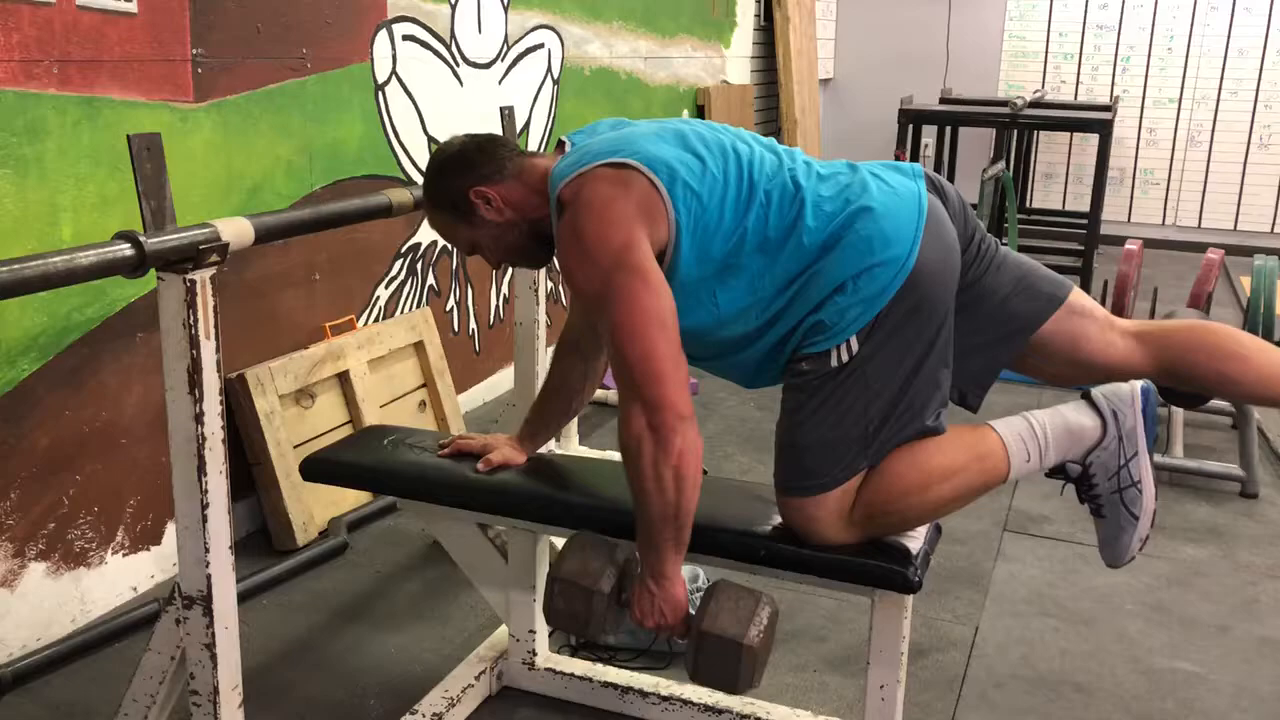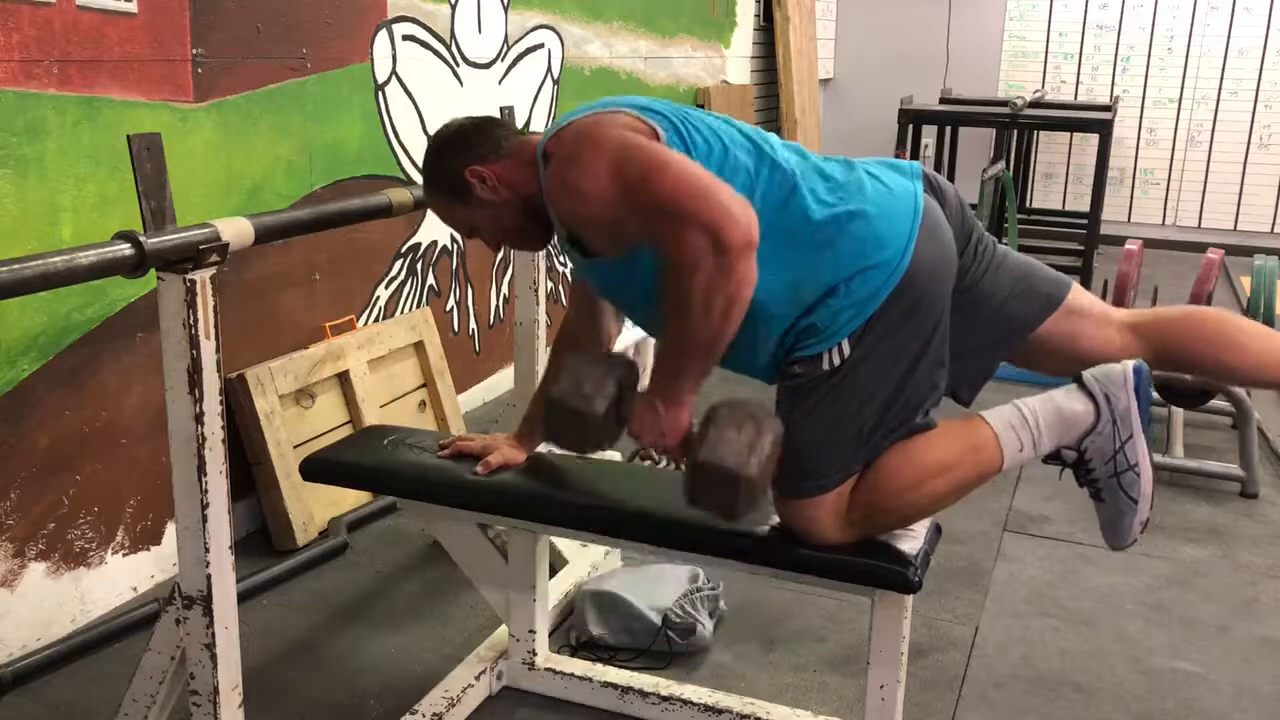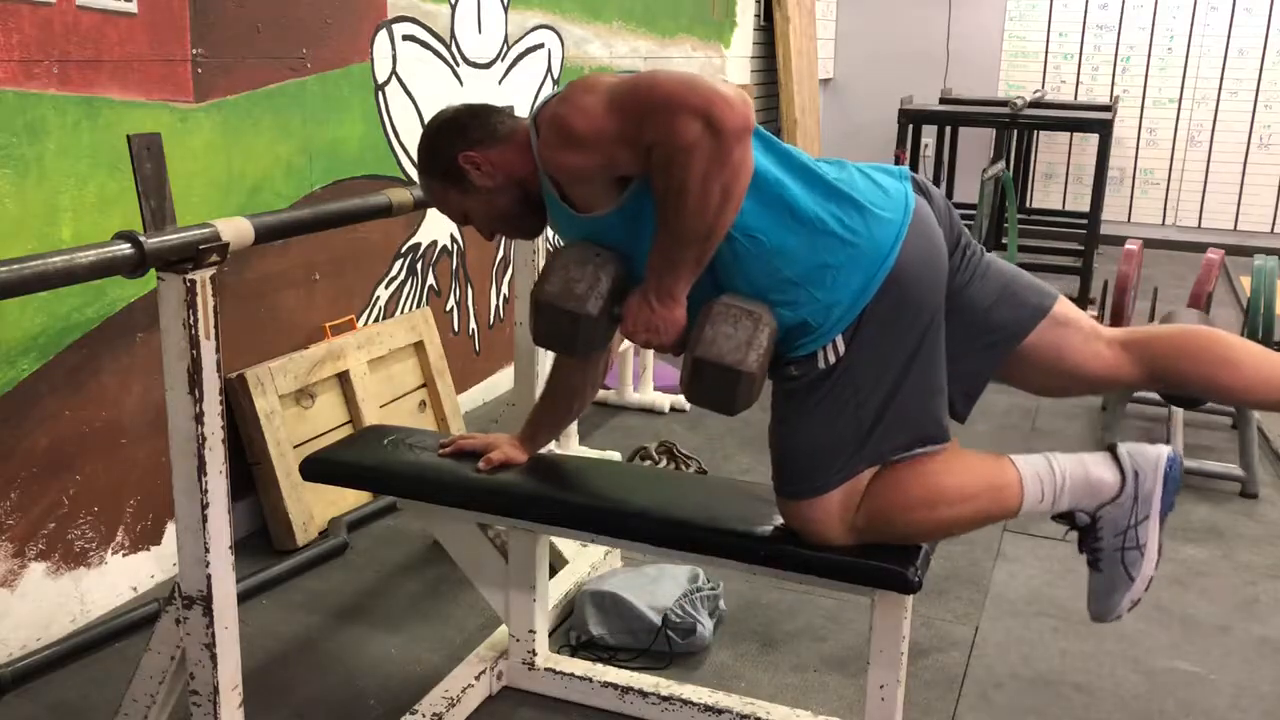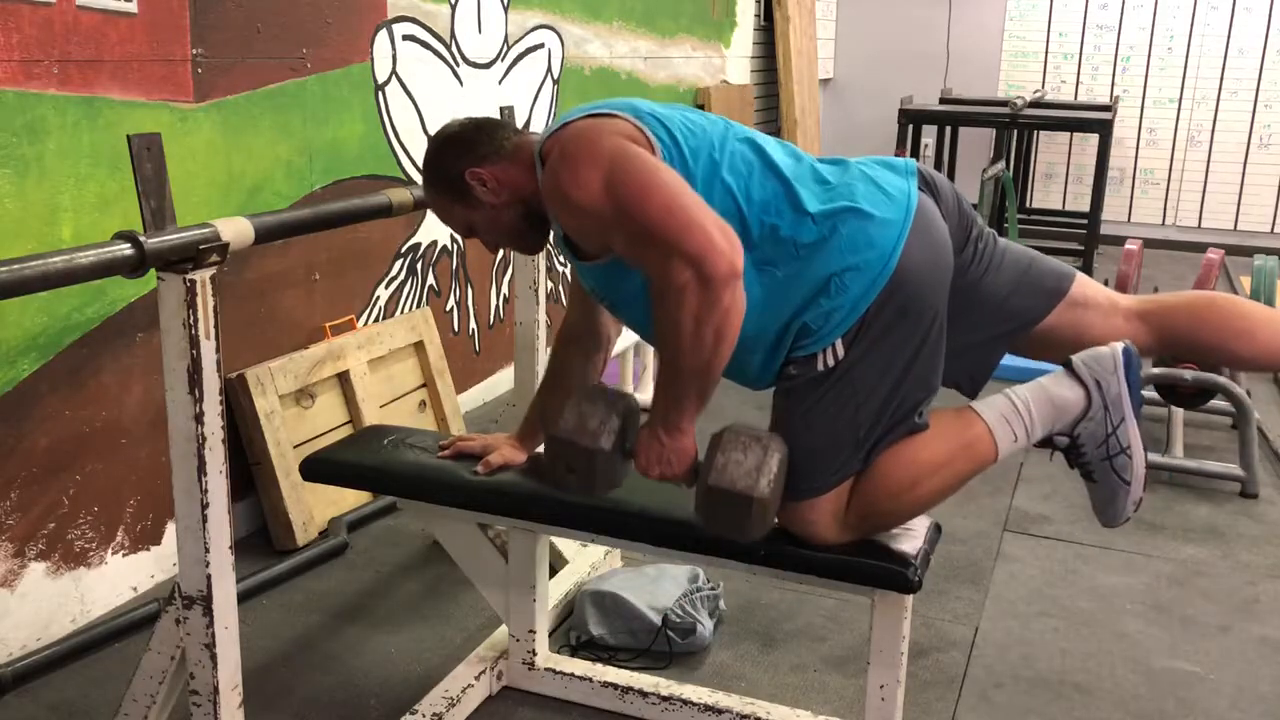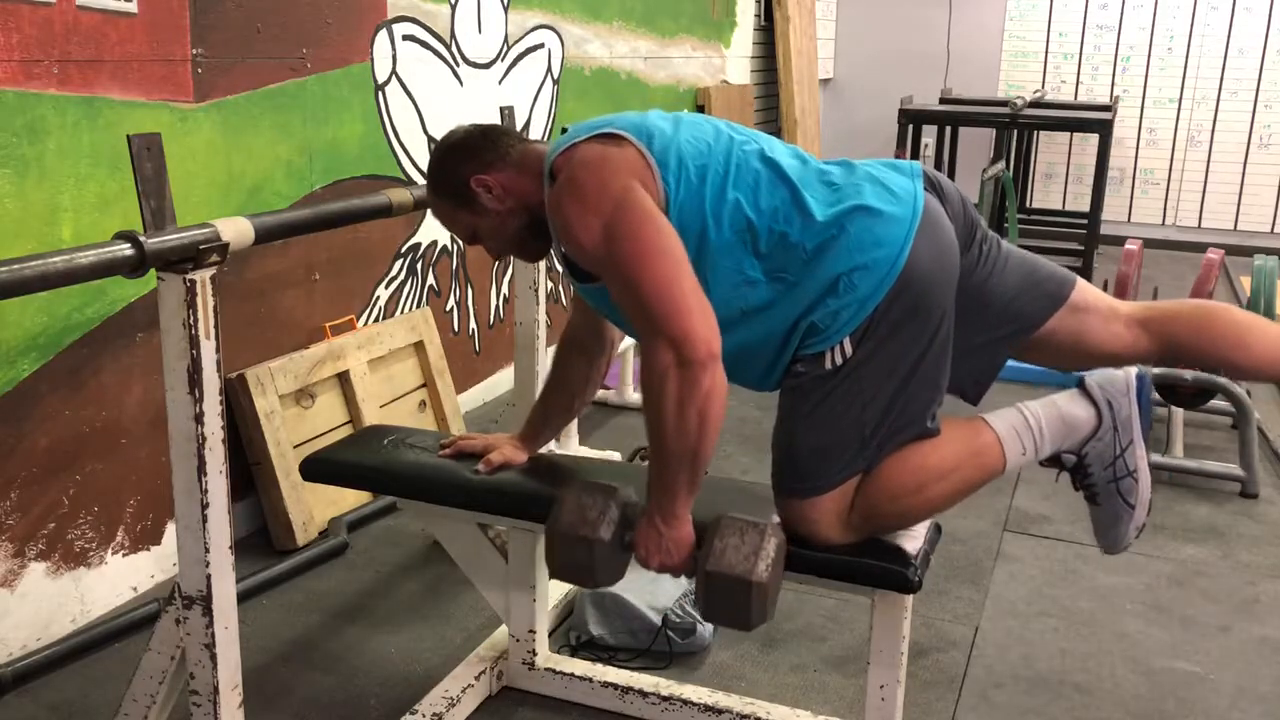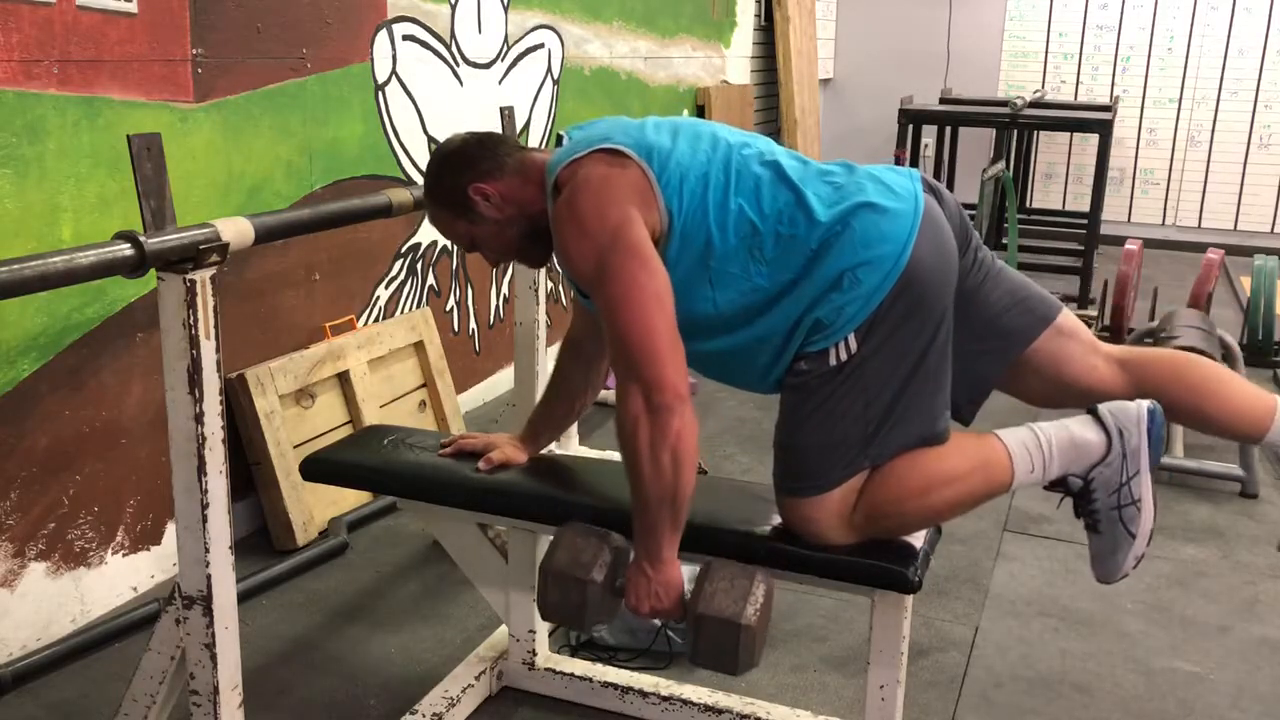
dt=0.5s
person 1, frame 1
left shoulder: (593, 224)
right shoulder: (586, 173)
left elbow: (661, 412)
right elbow: (590, 335)
left wrist: (661, 570)
right wrist: (524, 441)
left hip: (870, 274)
right hip: (911, 217)
left knee: (824, 516)
right knee: (1125, 346)
left ankle: (1074, 435)
person 1, frame 2
left shoulder: (580, 172)
right shoulder: (590, 171)
left elbow: (724, 236)
right elbow: (588, 330)
left wrist: (670, 397)
right wrist: (524, 438)
left hip: (867, 275)
right hip: (907, 213)
left knee: (819, 516)
right knee: (1126, 335)
left ankle: (1067, 419)
person 1, frame 3
left shoulder: (568, 130)
right shoulder: (577, 188)
left elbow: (721, 115)
left wrist: (668, 287)
right wrist: (526, 441)
left hip: (852, 275)
right hip: (896, 224)
left knee: (825, 517)
right knee: (1113, 354)
left ankle: (1093, 482)
person 1, frame 4
left shoulder: (578, 173)
right shoulder: (589, 197)
left elbow: (711, 265)
right elbow: (587, 332)
left wrist: (672, 424)
right wrist: (524, 439)
left hip: (861, 275)
right hip: (903, 213)
left knee: (819, 517)
right knee: (1135, 321)
left ankle: (1058, 406)
person 1, frame 5
left shoulder: (586, 196)
right shoulder: (598, 168)
left elbow: (690, 352)
right elbow: (593, 330)
left wrist: (668, 514)
right wrist: (526, 439)
left hip: (869, 274)
right hip: (911, 213)
left knee: (821, 515)
right knee: (1130, 329)
left ankle: (1070, 423)
person 1, frame 6
left shoulder: (587, 210)
right shoulder: (593, 174)
left elbow: (658, 393)
right elbow: (593, 337)
left wrist: (655, 558)
right wrist: (527, 441)
left hip: (867, 274)
right hip: (906, 222)
left knee: (822, 517)
right knee: (1103, 369)
left ankle: (1079, 449)
